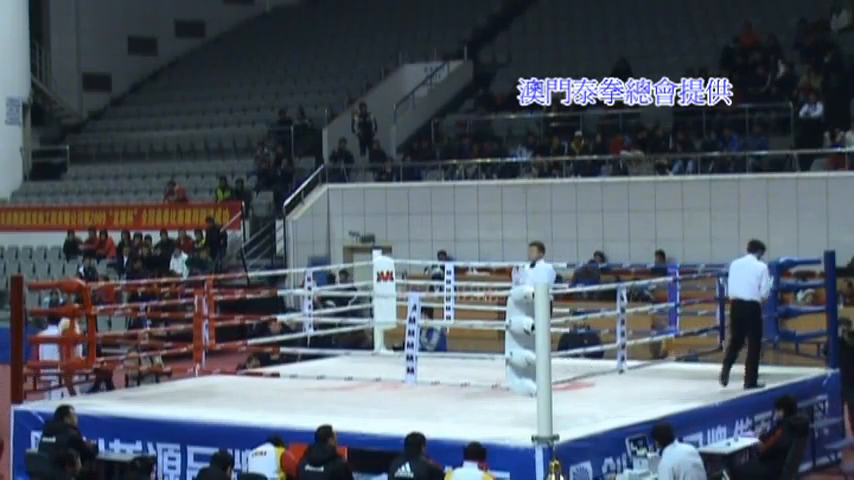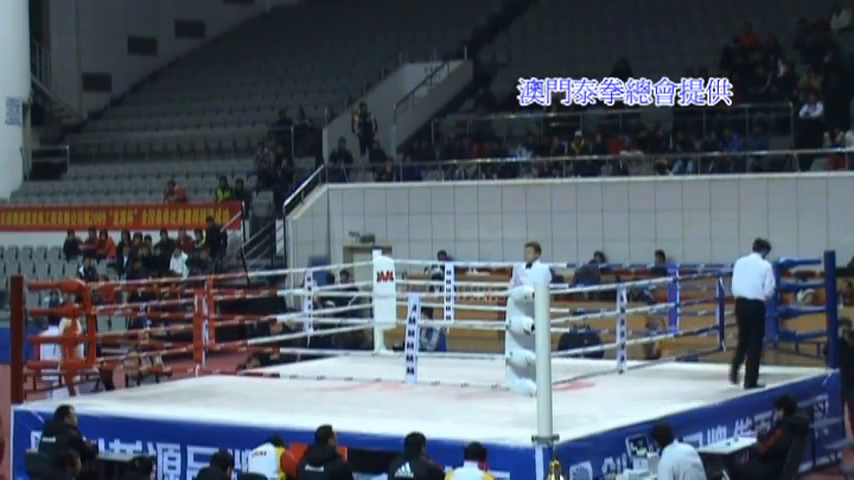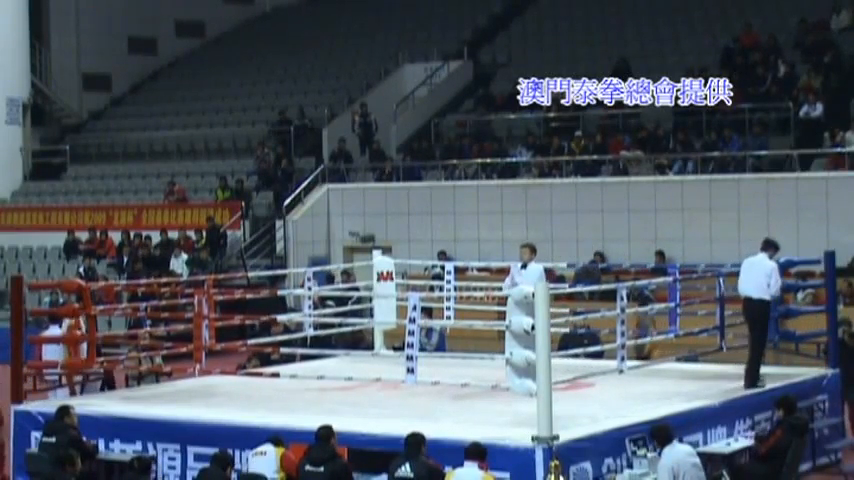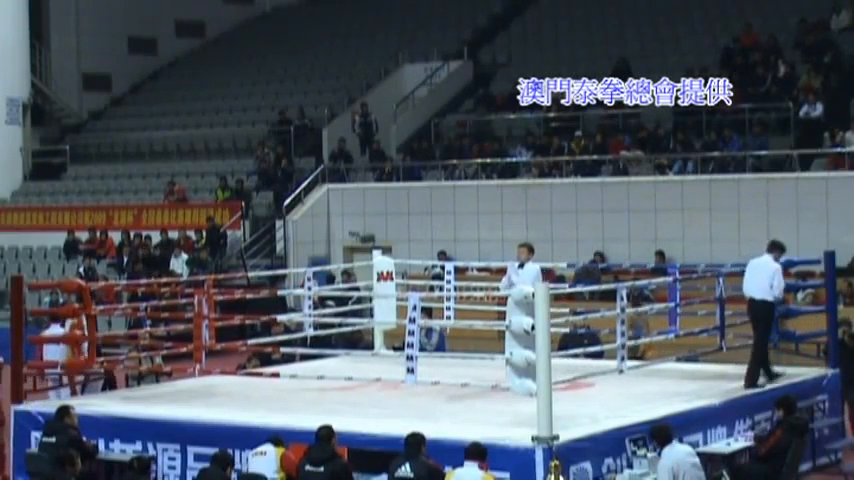
dt=0.1s
person 1, frame 1
left shoulder: (734, 264)
right shoulder: (761, 267)
left elbow: (729, 289)
right elbow: (765, 292)
left hip: (736, 305)
right hip: (752, 307)
left knee: (735, 341)
right knee: (754, 345)
left ankle: (725, 369)
right ankle: (750, 381)
person 1, frame 2
left shoulder: (739, 262)
right shoulder: (765, 265)
left elbow: (734, 287)
right elbow: (769, 291)
right wrist: (761, 295)
left hip: (740, 304)
right hip: (756, 305)
left knee: (744, 339)
right knee: (755, 342)
left ankle: (735, 369)
right ankle: (750, 380)
person 1, frame 3
left shoulder: (746, 262)
right shoulder: (771, 265)
left elbow: (740, 287)
right elbow: (775, 290)
right wrist: (766, 294)
left hip: (747, 303)
right hip: (762, 305)
left knee: (754, 340)
right knee: (759, 342)
left ankle: (750, 375)
right ankle: (751, 381)
person 1, frame 4
left shoulder: (752, 263)
right shoulder: (775, 267)
left elbow: (745, 288)
right elbow: (777, 293)
right wrist: (778, 297)
left hip: (752, 305)
right hip: (765, 306)
left knee: (761, 340)
right knee: (760, 343)
left ankle: (768, 372)
right ankle: (750, 380)
